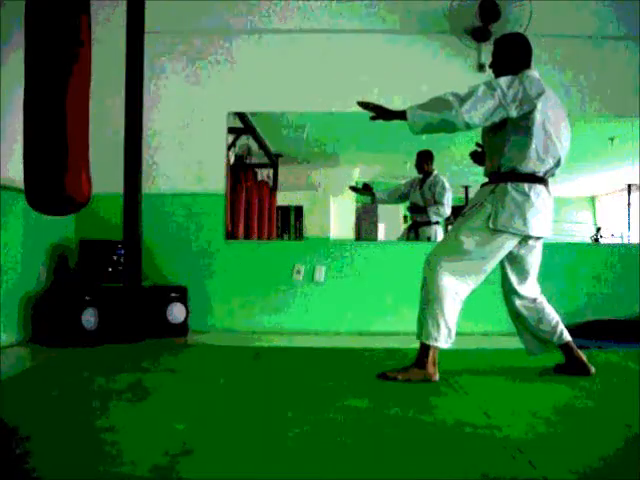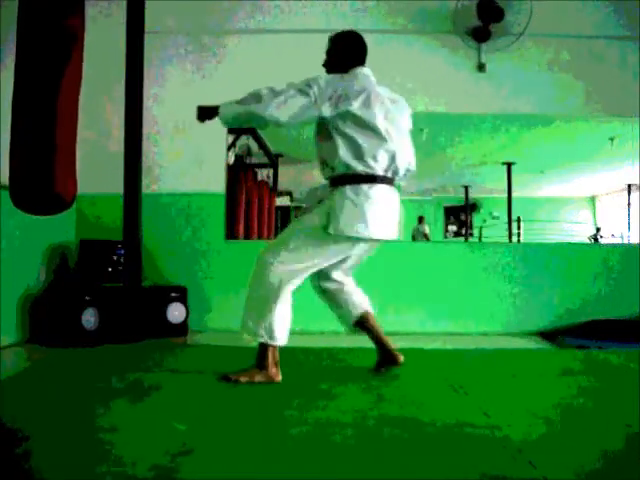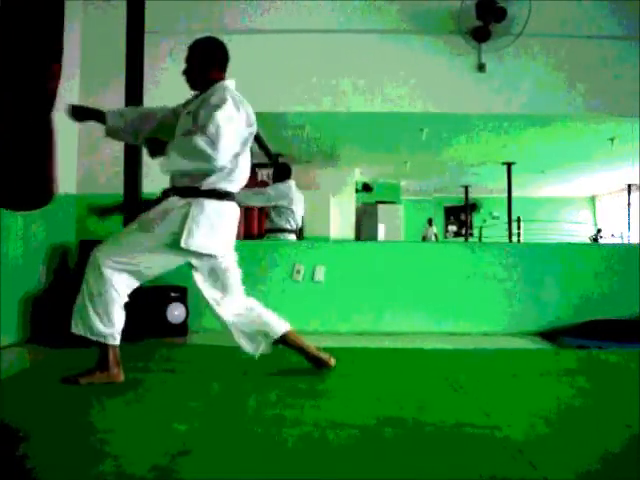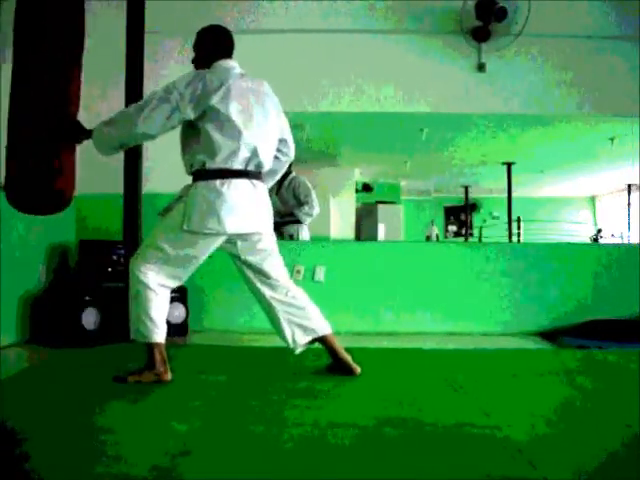
dt=1s
person 1, frame 1
left shoulder: (518, 86)
right shoulder: (550, 100)
left elbow: (460, 109)
left wrist: (398, 114)
right wrist: (494, 159)
left hip: (510, 199)
right hip: (535, 201)
left knee: (443, 266)
right knee: (522, 290)
left ankle: (425, 363)
right ankle: (575, 357)
person 1, frame 2
left shoulder: (337, 87)
right shoulder: (395, 101)
left elbow: (274, 104)
right elbow: (407, 164)
left wrist: (219, 110)
left hip: (351, 201)
right hip: (383, 201)
left knee: (275, 267)
right knee: (328, 274)
left ankle: (267, 365)
right ankle: (386, 348)
person 1, frame 3
left shoulder: (227, 103)
right shoulder: (205, 101)
left elbow: (214, 154)
right elbow: (158, 121)
left wrist: (165, 148)
right wrist: (100, 116)
left hip: (194, 214)
right hip: (215, 216)
left knee: (107, 263)
right knee: (230, 301)
left ankle: (109, 365)
right ankle: (312, 352)
person 1, frame 4
left shoulder: (200, 82)
right shoulder: (264, 90)
left elbow: (144, 119)
right elbow: (284, 150)
left wrist: (90, 133)
left hip: (212, 198)
right hip: (253, 200)
left knee: (148, 268)
right knee: (276, 283)
left ankle: (157, 365)
right ankle: (342, 357)
